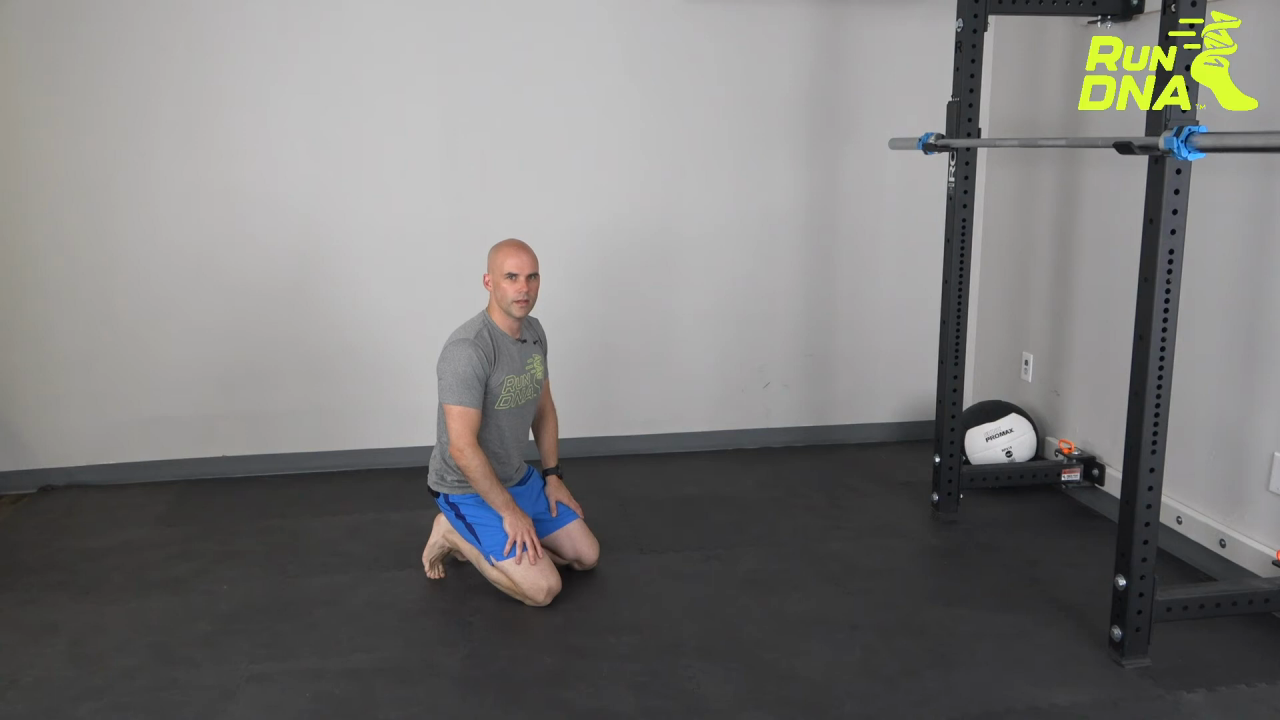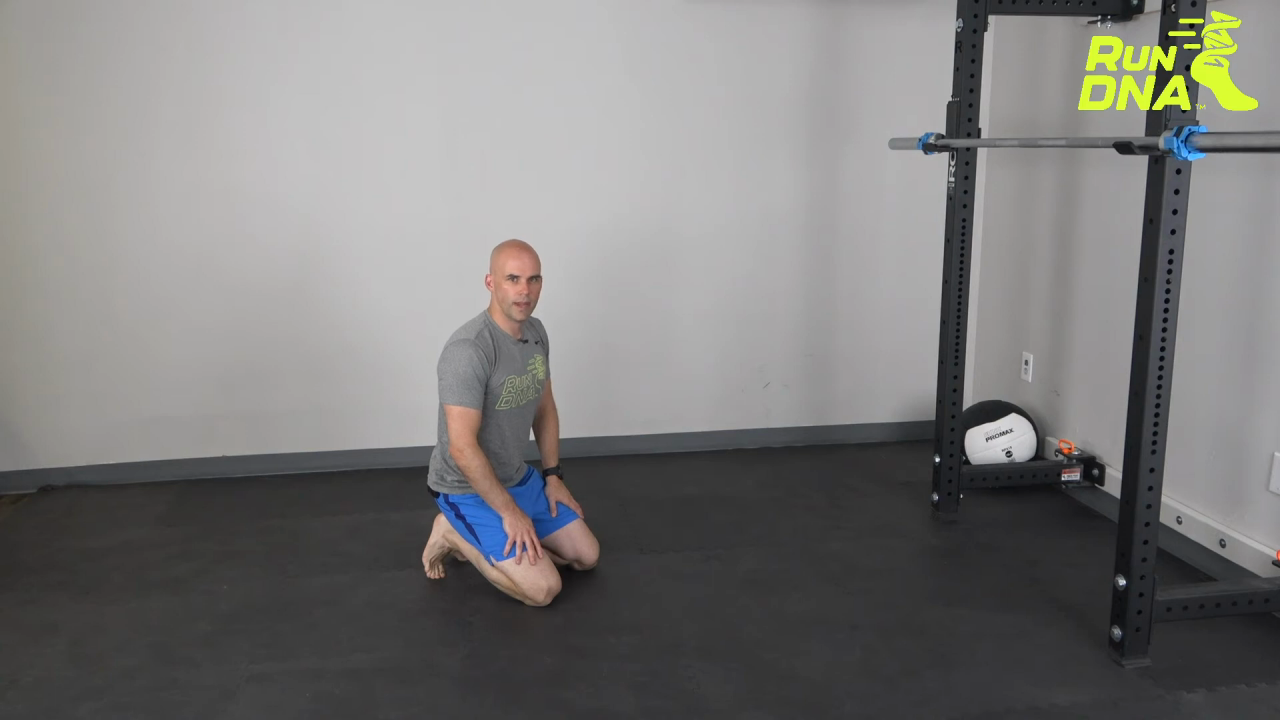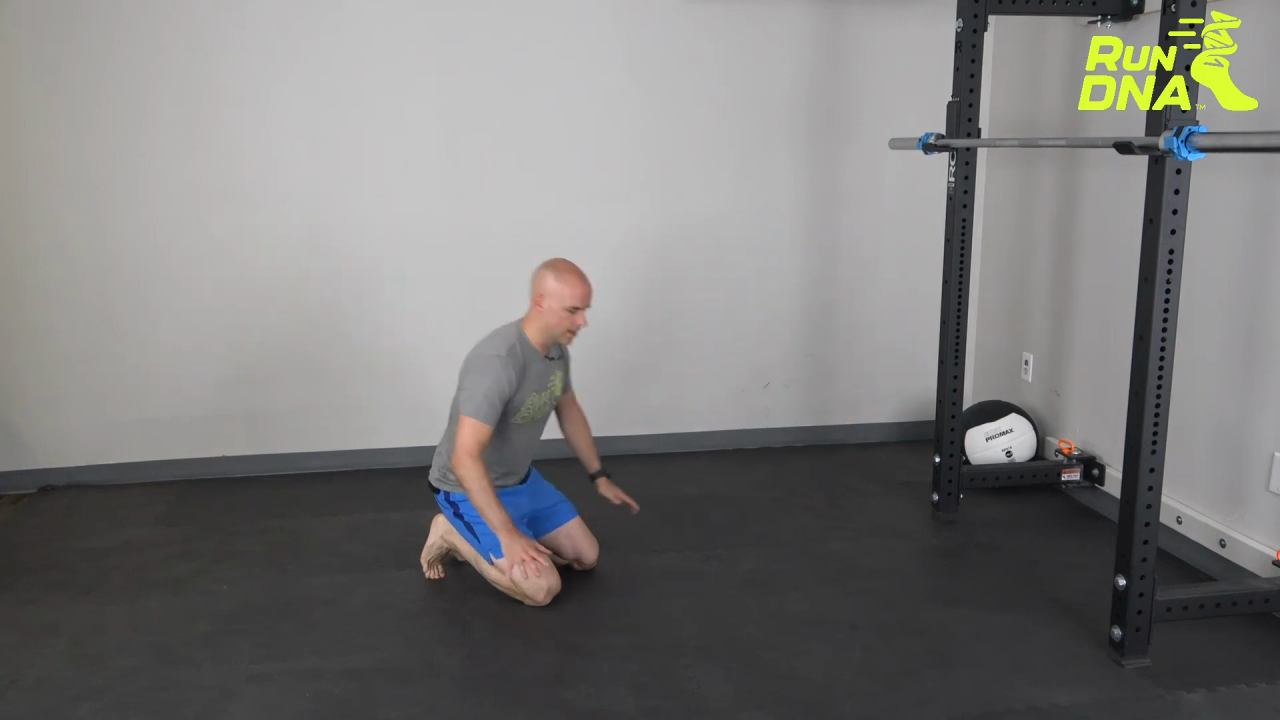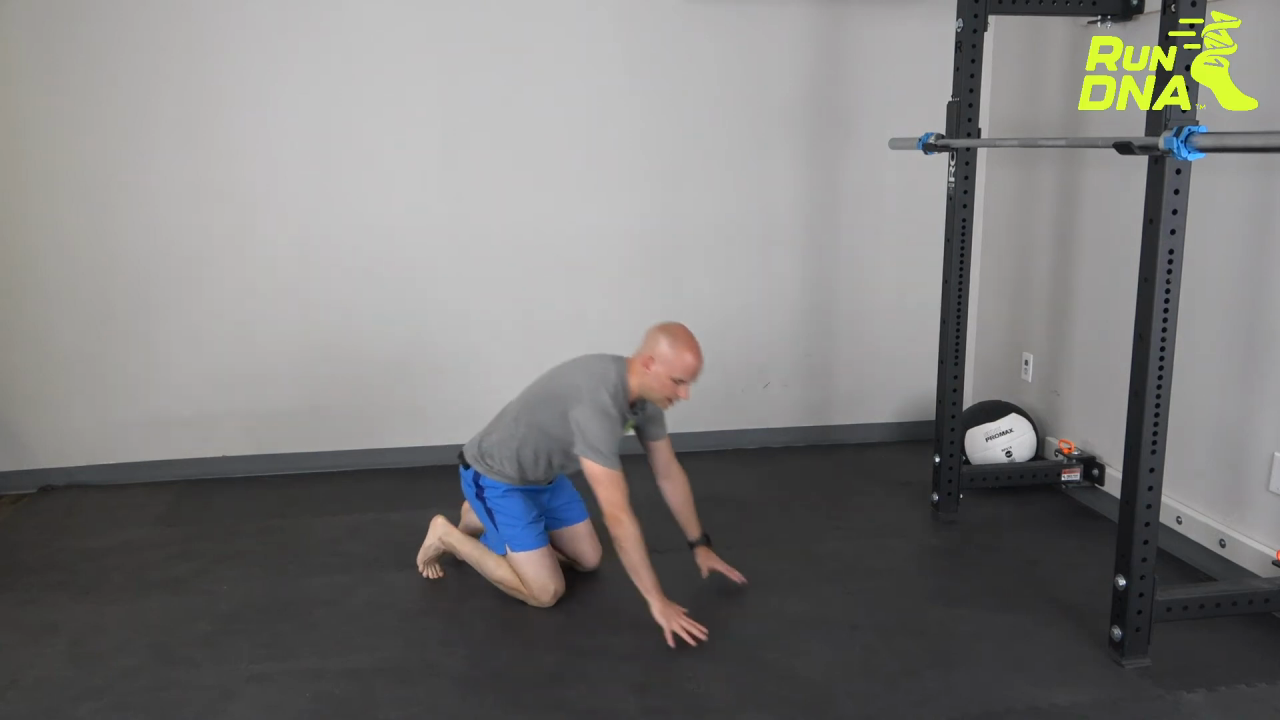
dt=0.7s
person 1, frame 1
left shoulder: (534, 332)
right shoulder: (468, 350)
left elbow: (543, 408)
right elbow: (463, 448)
left wrist: (552, 476)
right wrist: (510, 512)
left hip: (519, 477)
right hip: (469, 490)
left knee: (586, 556)
right knee: (543, 589)
left ankle: (479, 538)
right ankle: (454, 534)
person 1, frame 2
left shoulder: (536, 332)
right shoulder: (469, 350)
left elbow: (544, 408)
right elbow: (463, 448)
left wrist: (553, 476)
right wrist: (509, 512)
left hip: (519, 477)
right hip: (469, 490)
left knee: (586, 556)
right knee: (543, 589)
left ankle: (480, 537)
right ankle: (455, 533)
person 1, frame 3
left shoulder: (557, 349)
right shoulder: (497, 362)
left elbow: (570, 413)
right elbow: (466, 458)
left wrist: (599, 476)
right wrist: (508, 536)
left hip: (522, 480)
right hip: (469, 487)
left knee: (586, 556)
right knee: (542, 587)
left ankle: (490, 526)
right ankle: (452, 534)
person 1, frame 4
left shoulder: (645, 394)
right shoulder: (598, 403)
left elbow: (669, 472)
right elbow: (617, 515)
left wrist: (700, 545)
right wrist: (657, 601)
left hip: (544, 473)
right hip: (499, 477)
left knee: (589, 559)
right knee: (546, 591)
left ankle: (480, 521)
right ankle: (448, 536)
